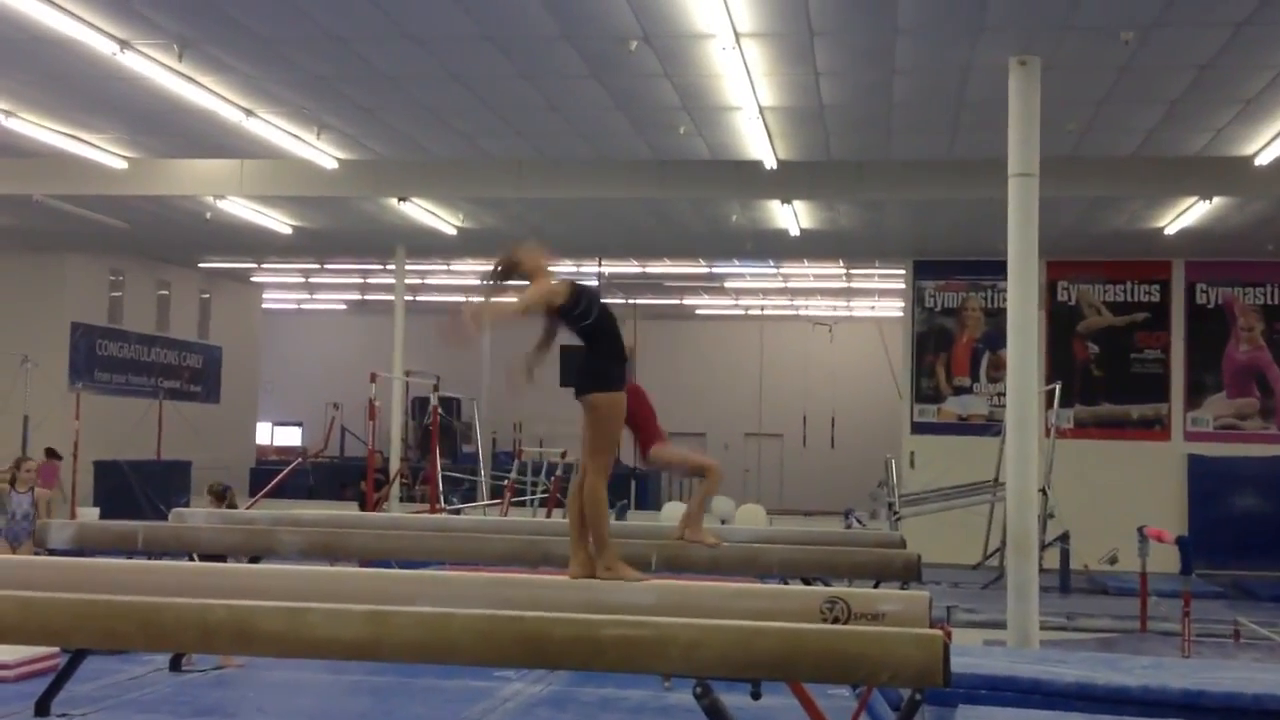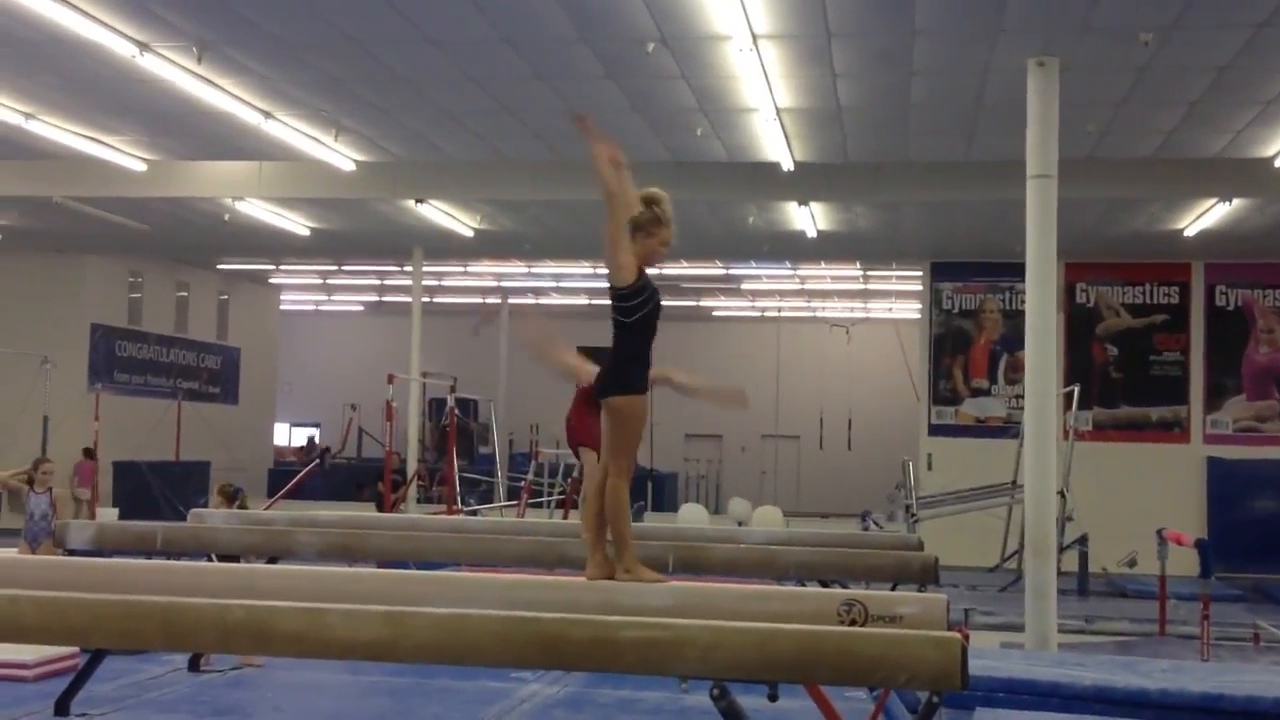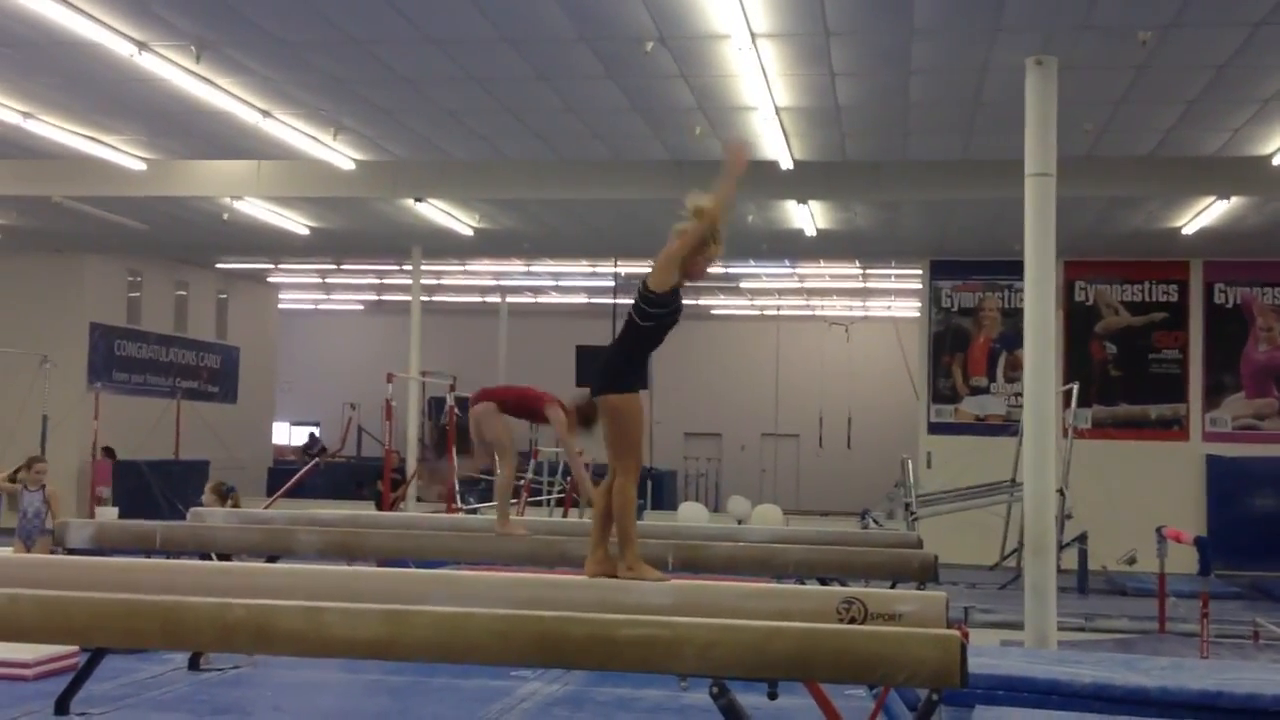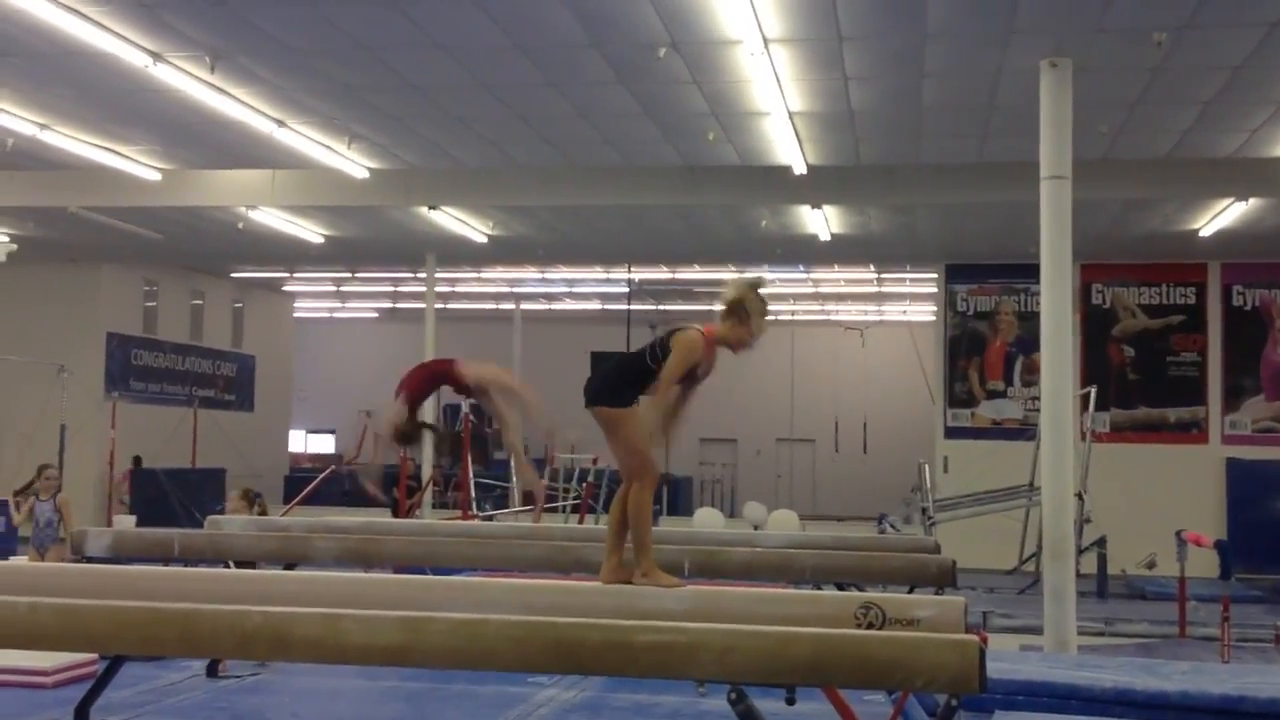
dt=0.4s
person 1, frame 1
left shoulder: (551, 295)
right shoulder: (551, 291)
left elbow: (547, 336)
right elbow: (518, 304)
left wrist: (533, 358)
right wrist: (484, 312)
left hip: (597, 374)
right hip: (603, 379)
left knee: (590, 472)
right knee: (596, 474)
left ankle: (581, 559)
right ankle: (607, 561)
person 1, frame 2
left shoulder: (631, 270)
right shoulder: (623, 266)
left elbow: (622, 200)
right elbow: (615, 199)
left wrist: (616, 162)
right wrist: (595, 140)
left hip: (623, 378)
right hip: (622, 379)
left knee: (610, 471)
right knee: (618, 473)
left ankle: (597, 559)
right ankle: (624, 562)
person 1, frame 3
left shoulder: (668, 278)
right shoulder: (664, 271)
left elbow: (702, 222)
right elbow: (708, 220)
left wrist: (730, 173)
right wrist: (733, 169)
left hip: (621, 375)
right hip: (618, 376)
left knee: (620, 472)
right knee: (627, 471)
left ankle: (598, 556)
right ankle: (629, 560)
person 1, frame 4
left shoulder: (709, 352)
right shoulder: (694, 342)
left elbow: (678, 399)
right elbow: (662, 391)
left wrist: (657, 438)
right wrist: (645, 438)
left hip: (618, 394)
right hip: (610, 391)
left knee: (636, 479)
right knee: (646, 476)
left ankle: (613, 564)
right ankle: (644, 568)
